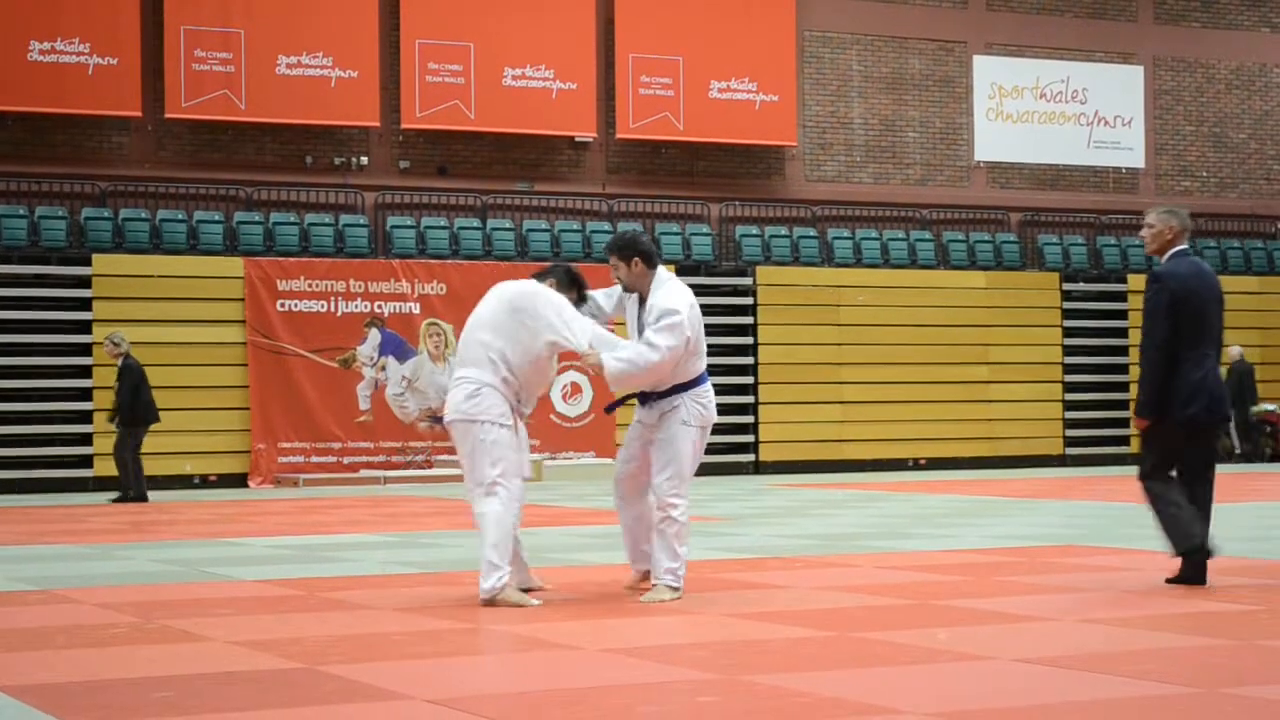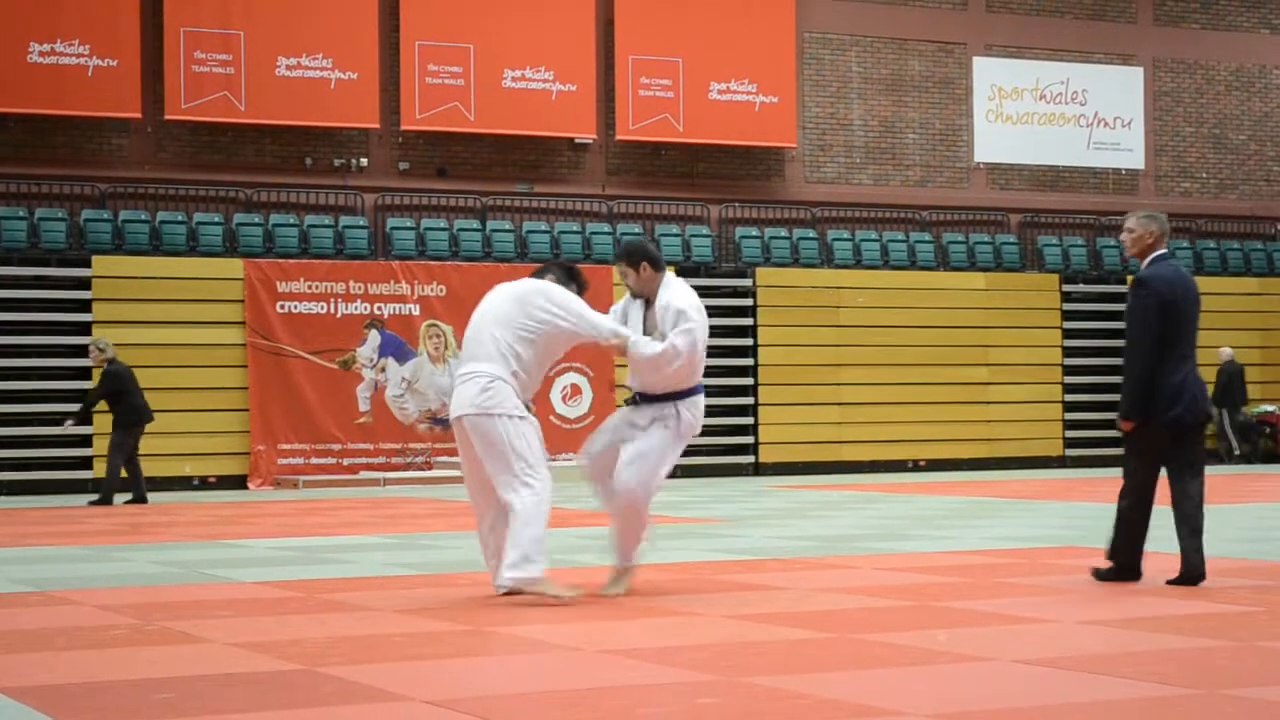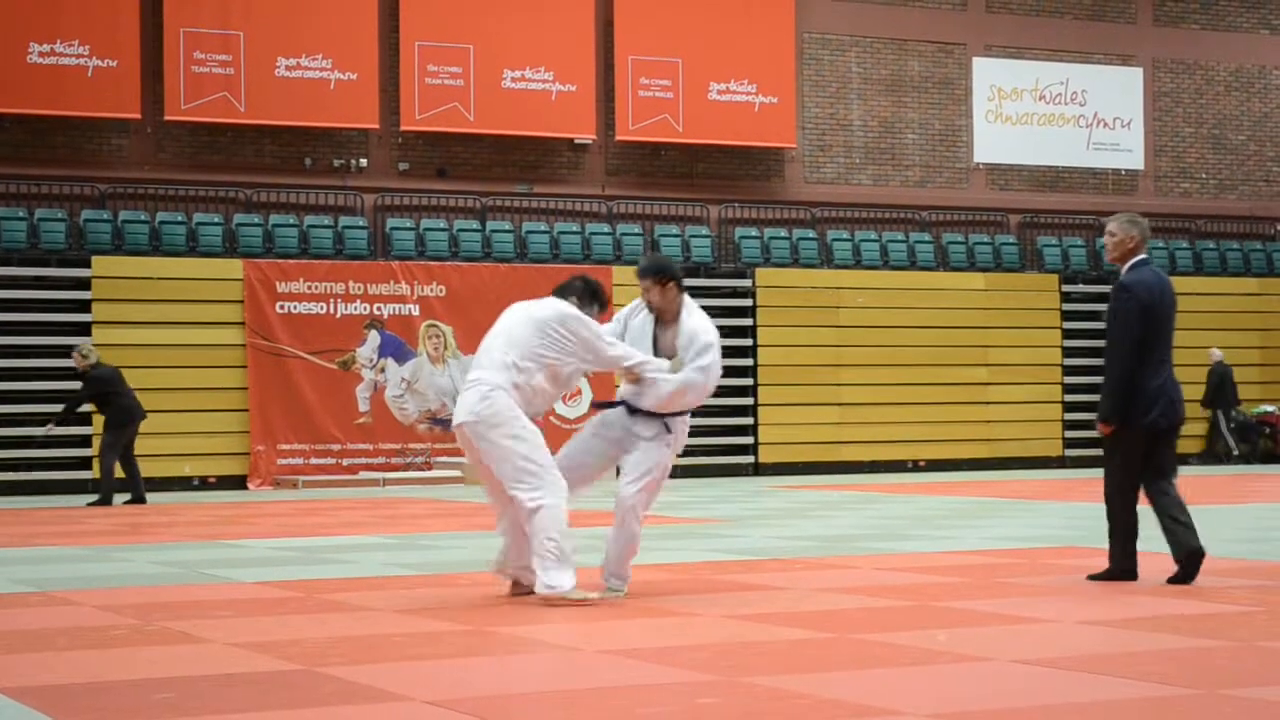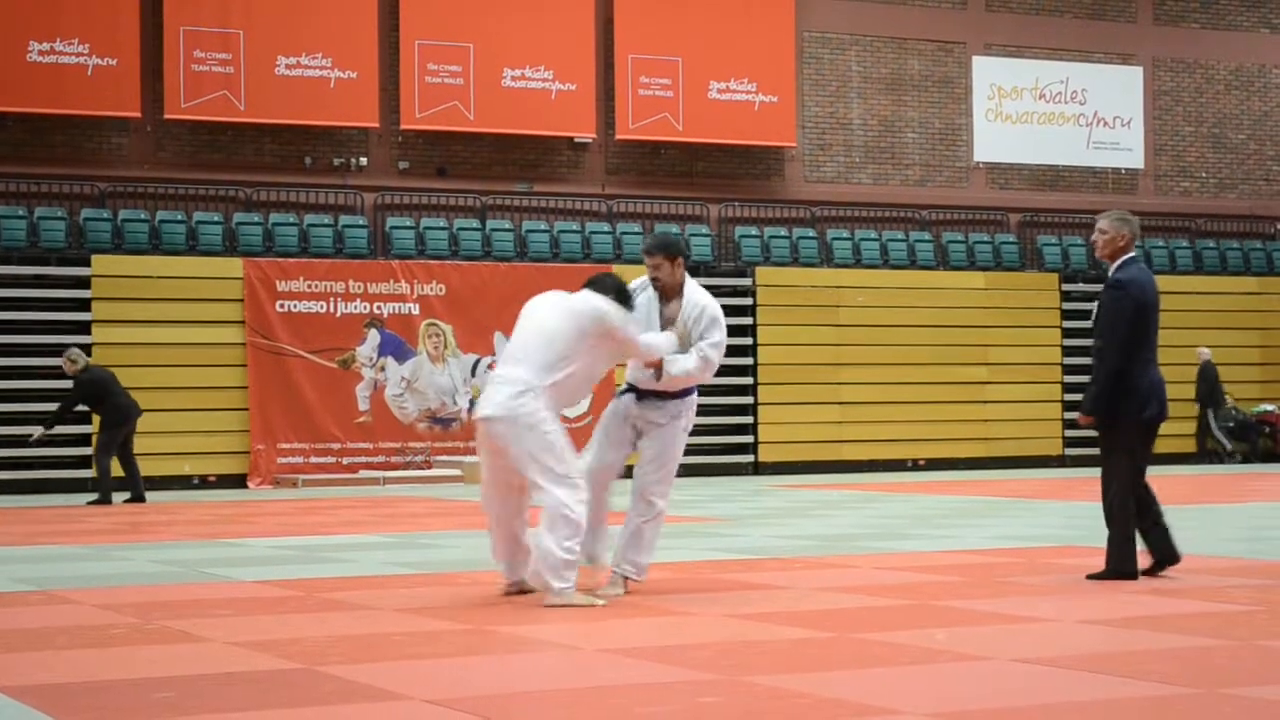
dt=0.2s
person 1, frame 1
left shoulder: (1163, 276)
right shoulder: (1208, 275)
left elbow: (1154, 349)
right elbow: (1214, 339)
left wrist: (1144, 406)
left hip: (1173, 399)
right hip: (1208, 394)
left knee: (1155, 476)
right knee: (1197, 480)
left ankle: (1193, 542)
right ankle: (1193, 566)
person 1, frame 2
left shoulder: (1148, 281)
right shoulder: (1185, 278)
left elbow: (1140, 352)
left wrist: (1129, 408)
left hip: (1158, 401)
right hip: (1189, 397)
left knee: (1138, 483)
right knee: (1186, 481)
left ankle: (1125, 561)
right ankle: (1192, 563)
person 1, frame 3
left shoulder: (1128, 286)
right shoulder: (1161, 281)
left elbow: (1120, 358)
left wrist: (1108, 412)
left hip: (1136, 404)
right hip: (1163, 399)
left knee: (1120, 484)
right knee: (1159, 481)
left ankle: (1122, 563)
right ankle: (1186, 548)
person 1, frame 4
left shoulder: (1122, 283)
right shoulder: (1139, 277)
left elbow: (1112, 353)
left wrist: (1091, 405)
left hip: (1125, 399)
right hip: (1143, 396)
left knee: (1117, 481)
right knee: (1131, 478)
left ankle: (1122, 562)
right ankle: (1162, 549)
person 2, frame 1
left shoulder: (672, 301)
right shoulder: (632, 292)
left elbow: (655, 357)
right elbow: (599, 305)
left wrist: (603, 362)
left hip: (685, 404)
right hip: (655, 405)
left knee: (668, 490)
right knee: (629, 484)
left ankle: (671, 580)
right ankle: (649, 565)
person 2, frame 2
left shoulder: (682, 304)
right shoulder: (636, 300)
left elbow: (677, 354)
left wrist: (633, 347)
left hip: (674, 410)
right hip: (643, 405)
left knee: (631, 483)
right knee: (598, 458)
left ankle: (624, 565)
person 2, frame 3
left shoulder: (701, 332)
right shoulder: (637, 312)
left elbow: (696, 388)
left wrist: (646, 380)
left hip: (661, 428)
right hip: (622, 415)
left knee: (630, 501)
right knee: (566, 468)
left ankle: (614, 582)
person 2, frame 4
left shoulder: (705, 307)
right shoulder: (640, 291)
left elbow: (705, 361)
left wrist: (663, 366)
left hip: (672, 409)
right hip: (631, 399)
left knee: (650, 493)
right knee: (596, 473)
left ankle: (625, 572)
right ankle: (589, 558)
person 3, frame 1
left shoulder: (506, 294)
right shoulder: (535, 294)
right elbow: (586, 336)
left hip: (464, 403)
right hip: (482, 404)
left knee: (494, 494)
right knee: (502, 493)
left ankle: (514, 574)
right ankle: (496, 583)
person 3, frame 2
left shoulder: (505, 293)
right shoulder: (542, 291)
right elbow: (597, 326)
left hip: (467, 401)
right hip: (493, 400)
left knee: (491, 497)
right knee: (531, 485)
left ankle: (508, 576)
right ankle: (527, 572)
person 3, frame 3
left shoulder: (523, 309)
right shoulder: (564, 315)
right elbow: (614, 355)
right wrist: (666, 367)
left hip: (471, 408)
right hip: (494, 408)
left knee: (514, 496)
right knee: (545, 490)
left ankle: (521, 573)
right ankle: (557, 582)
person 3, frame 4
left shoulder: (545, 300)
right shoulder: (602, 310)
right elbow: (642, 348)
right wrist: (670, 340)
left hip: (491, 405)
right hip: (524, 408)
left knee: (504, 493)
right knee: (566, 491)
left ankle: (516, 573)
right ankle: (559, 587)
